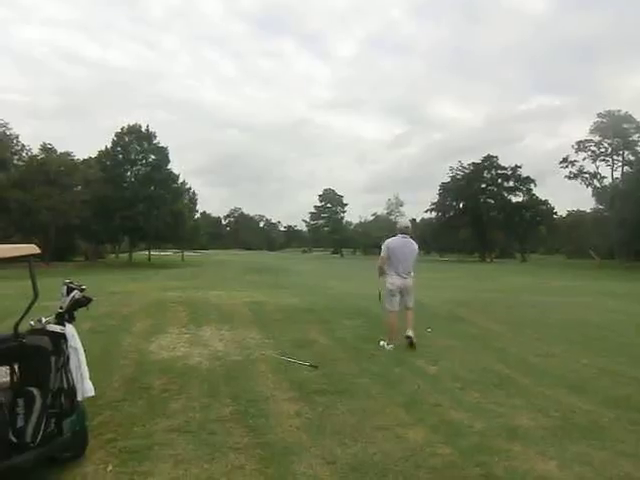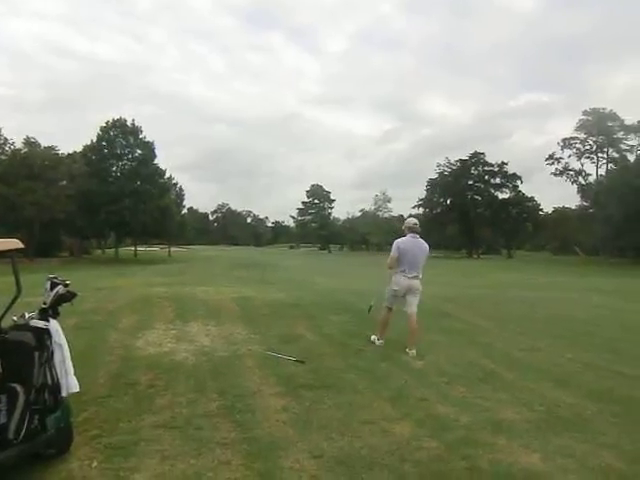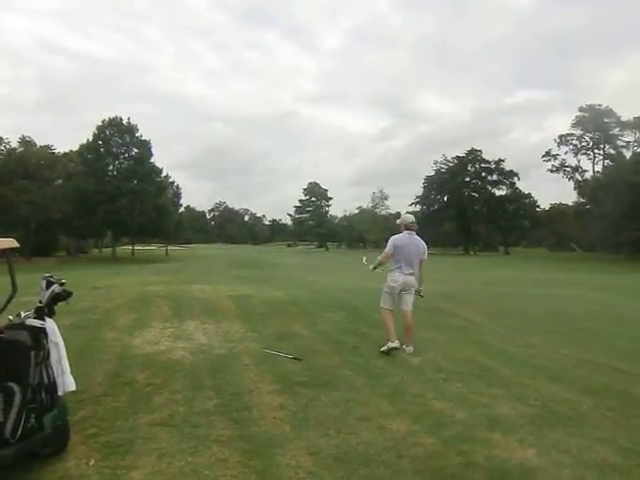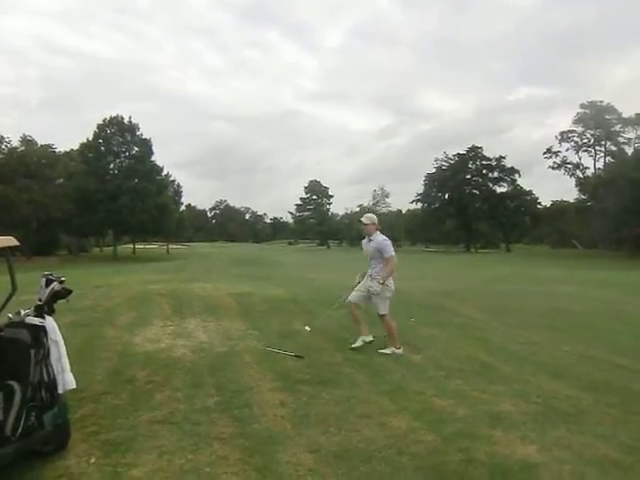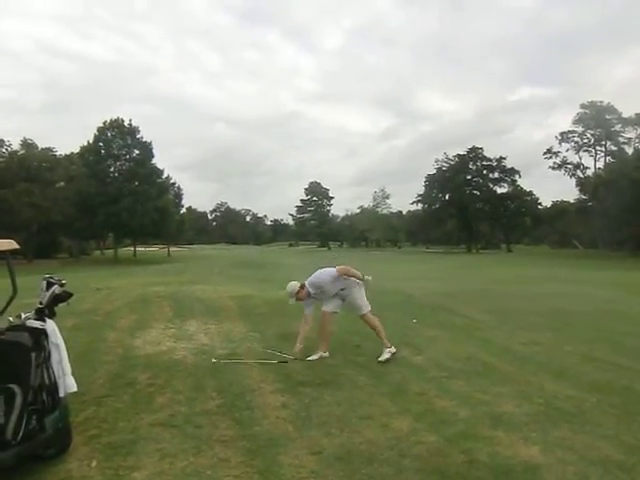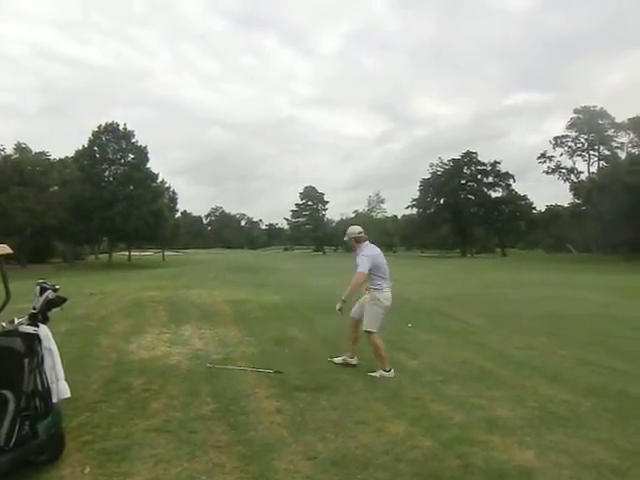
dt=0.7s
person 1, frame 1
left shoulder: (389, 242)
right shoulder: (414, 246)
left elbow: (381, 264)
left wrist: (380, 272)
left hip: (393, 280)
right hip: (408, 280)
left knee: (392, 312)
right knee: (409, 308)
left ankle: (390, 343)
right ankle: (409, 331)
person 1, frame 2
left shoulder: (399, 242)
right shoulder: (425, 246)
left elbow: (390, 265)
left hip: (399, 280)
right hip: (415, 282)
left knee: (388, 308)
right knee: (412, 314)
left ankle: (379, 338)
right ankle: (412, 348)
person 1, frame 3
left shoulder: (395, 239)
right shoulder: (421, 243)
left elbow: (383, 259)
right elbow: (421, 268)
left wrist: (374, 266)
right wrist: (420, 286)
left hip: (395, 277)
right hip: (411, 279)
left knee: (386, 309)
right knee: (407, 312)
left ankle: (393, 341)
right ankle: (409, 345)
person 1, frame 4
left shoulder: (383, 241)
right shoulder: (365, 241)
left elbow: (392, 264)
left wrist: (381, 283)
right wrist: (360, 277)
left hip: (382, 282)
right hip: (369, 279)
left knee: (383, 315)
right knee: (352, 303)
left ankle: (396, 347)
right ankle: (365, 335)
person 1, frame 5
left shoulder: (318, 279)
right shoulder: (309, 297)
left elbow: (344, 269)
right elbow: (306, 322)
left wrist: (362, 278)
right wrist: (298, 344)
left hip: (351, 286)
right hip: (336, 292)
left knee: (366, 316)
right knee: (325, 316)
left ankle: (388, 347)
right ankle: (323, 350)
person 1, frame 6
left shoulder: (364, 255)
right shoulder: (371, 249)
left elbow: (357, 280)
left wrist: (343, 300)
left hip: (379, 296)
right hip: (373, 293)
left knee: (371, 333)
right knee: (354, 319)
left ankle: (386, 369)
right ankle: (350, 357)
